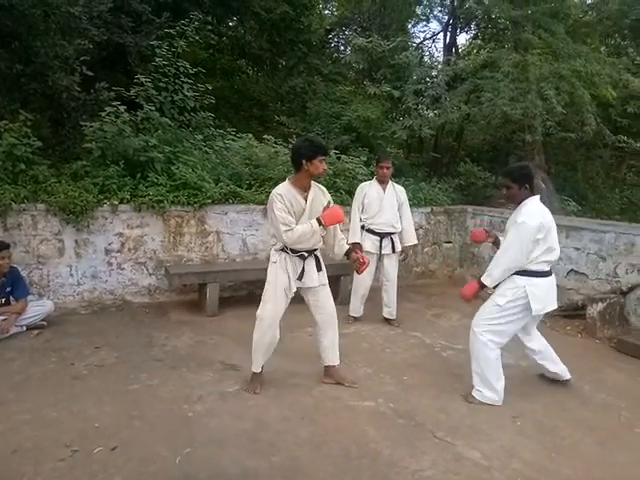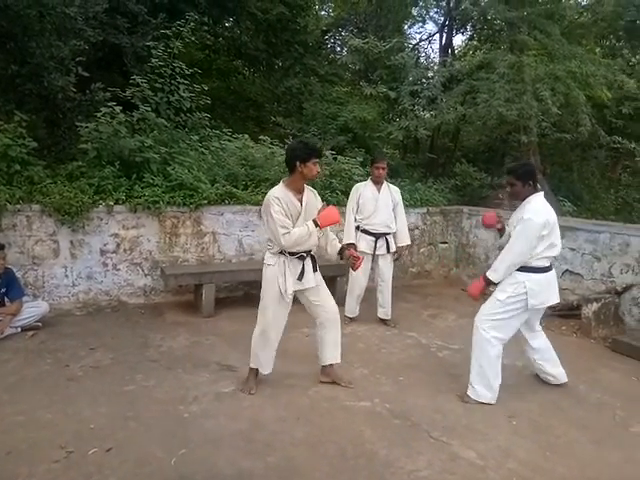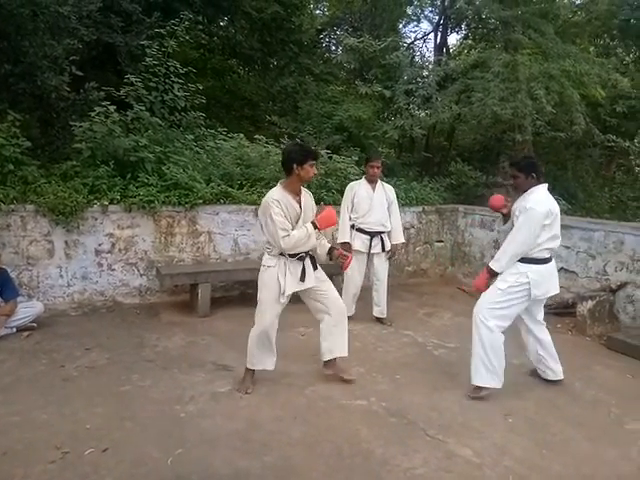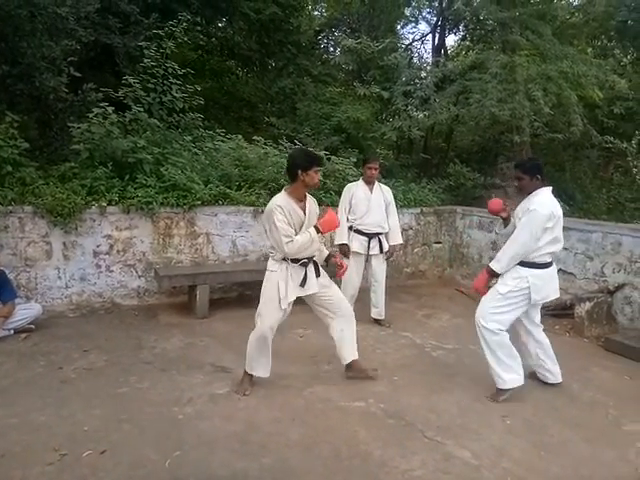
dt=0.1s
person 1, frame 1
left shoulder: (321, 193)
right shoulder: (280, 195)
left elbow: (331, 230)
right elbow: (288, 236)
left wrist: (349, 253)
right wrist: (319, 221)
left hip: (312, 262)
right hip: (284, 262)
left knee: (326, 315)
right knee: (268, 317)
left ankle: (331, 370)
right ankle: (257, 373)
person 1, frame 2
left shoulder: (312, 195)
right shoulder: (275, 198)
left elbow: (323, 232)
right elbow: (286, 240)
left wrist: (343, 251)
right wrist: (315, 223)
left hip: (307, 264)
right hip: (280, 266)
left knee: (328, 313)
right knee: (270, 322)
left ankle: (328, 369)
right ankle: (254, 373)
person 1, frame 3
left shoulder: (307, 196)
right shoulder: (273, 200)
right elbow: (285, 242)
left wrist: (331, 250)
right wrist: (315, 224)
left hip: (307, 264)
right hip: (279, 267)
left knee: (335, 307)
right knee: (266, 322)
left ankle: (332, 362)
right ankle: (251, 371)
person 1, frame 4
left shoulder: (311, 202)
right shoulder: (277, 207)
right elbow: (290, 247)
left wrist: (329, 257)
right wrist: (317, 229)
left hip: (310, 270)
right hip: (283, 272)
left knee: (342, 311)
right knee: (266, 326)
left ankle: (352, 365)
right ankle: (250, 374)
person 2, frame 1
left shoulder: (528, 216)
right shoulder: (533, 210)
left elbow: (511, 258)
left wrist: (482, 282)
right wrist: (498, 241)
left hip: (525, 286)
right hip: (537, 282)
left knee: (483, 330)
right knee: (526, 331)
left ankle: (487, 392)
right ankle: (557, 371)
person 2, frame 2
left shoulder: (533, 213)
right shoulder: (535, 207)
left elbow: (516, 253)
left wrist: (487, 279)
right wrist: (504, 230)
left hip: (525, 282)
right hip: (536, 278)
left knee: (486, 326)
right knee: (530, 328)
left ankle: (482, 392)
right ankle: (553, 374)
person 2, frame 3
left shoulder: (536, 203)
right shoulder: (536, 197)
left elbow: (519, 243)
right elbow: (521, 231)
left wrist: (490, 270)
right wrist: (508, 215)
left hip: (526, 272)
right hip: (533, 269)
left knee: (485, 313)
right knee: (532, 322)
left ankle: (488, 381)
right ankle: (550, 370)
person 2, frame 4
left shoulder: (539, 206)
right shoulder: (539, 200)
left elbow: (519, 245)
right elbow: (522, 234)
left wrist: (490, 271)
right wrist: (508, 219)
left hip: (526, 276)
right hip: (534, 272)
left knee: (487, 318)
right knee: (529, 324)
left ankle: (509, 379)
right ankle: (549, 373)
person 3, frame 1
left shoulder: (399, 191)
right shoulder: (364, 188)
left elbow: (406, 218)
right elbow: (356, 215)
left wrist: (407, 243)
right wrist: (355, 241)
left hip: (391, 241)
right hip: (369, 239)
left knee: (390, 279)
right knee: (363, 279)
left ankle: (389, 314)
right ankle: (355, 312)
person 3, frame 2
left shoulder: (394, 191)
right shoulder: (359, 188)
left elbow: (400, 218)
right elbow: (350, 215)
left wrist: (401, 244)
right wrist: (350, 241)
left hip: (386, 241)
right hip: (364, 240)
left knee: (385, 279)
right knee: (358, 279)
left ankle: (385, 315)
right ankle: (350, 313)
person 3, frame 3
left shoulder: (388, 190)
right shoulder: (354, 187)
left elbow: (394, 217)
right elbow: (345, 214)
left wrist: (395, 242)
right wrist: (345, 240)
left hip: (381, 240)
right hip: (359, 238)
left knee: (380, 278)
right knee: (353, 278)
left ankle: (380, 313)
right ankle: (347, 311)
person 3, frame 4
left shoulder: (386, 191)
right shoulder: (351, 188)
left elbow: (392, 218)
right elbow: (343, 216)
left wrist: (393, 243)
right wrist: (343, 242)
left hip: (378, 241)
right hip: (357, 240)
left knee: (379, 279)
right knee: (351, 279)
left ankle: (378, 315)
